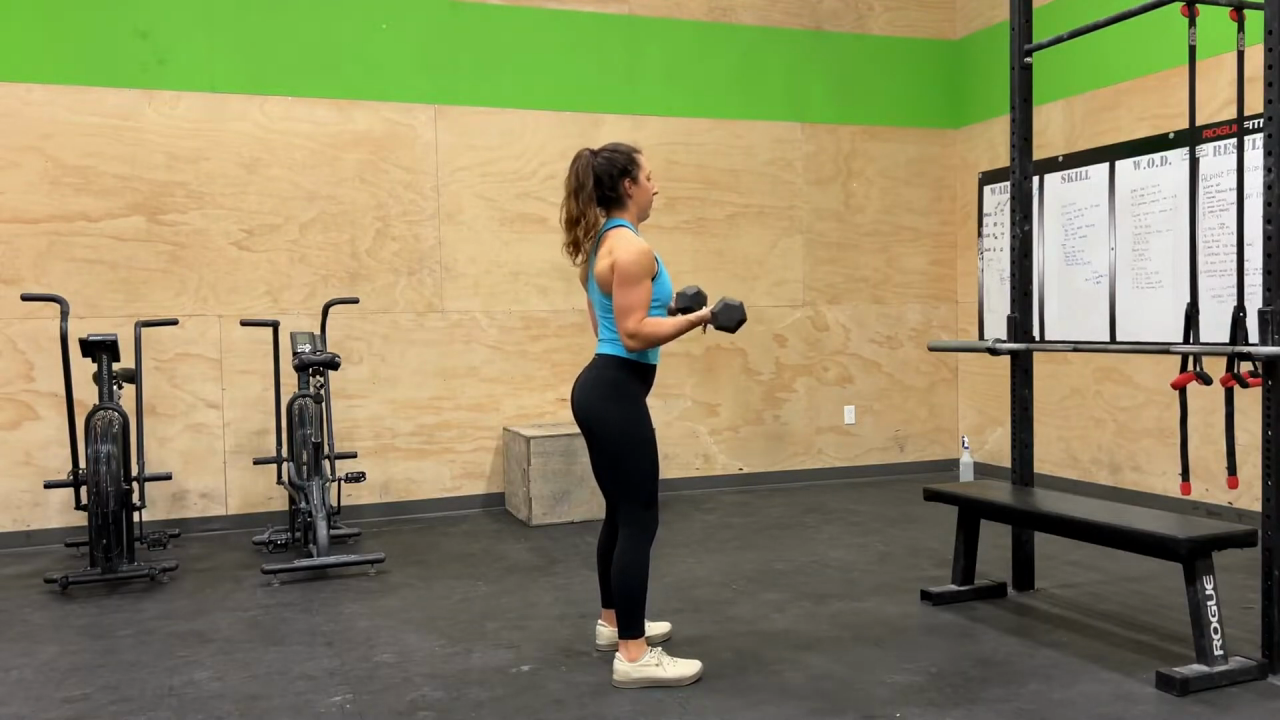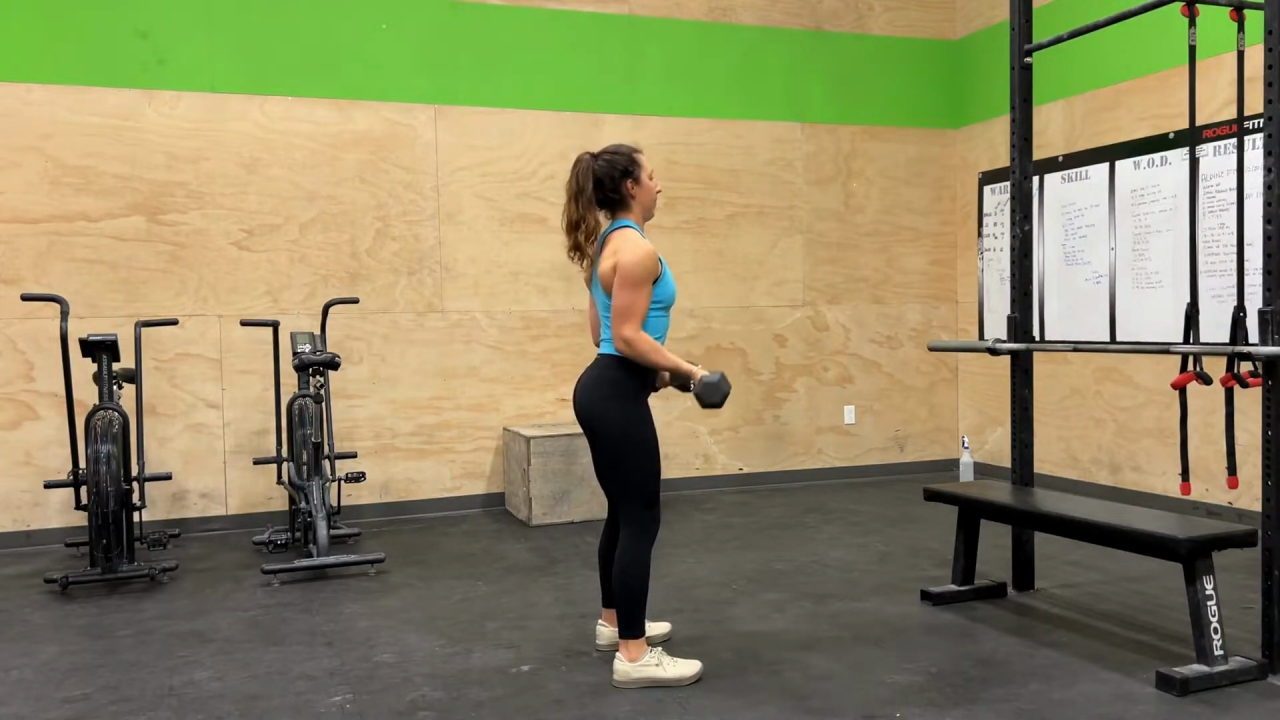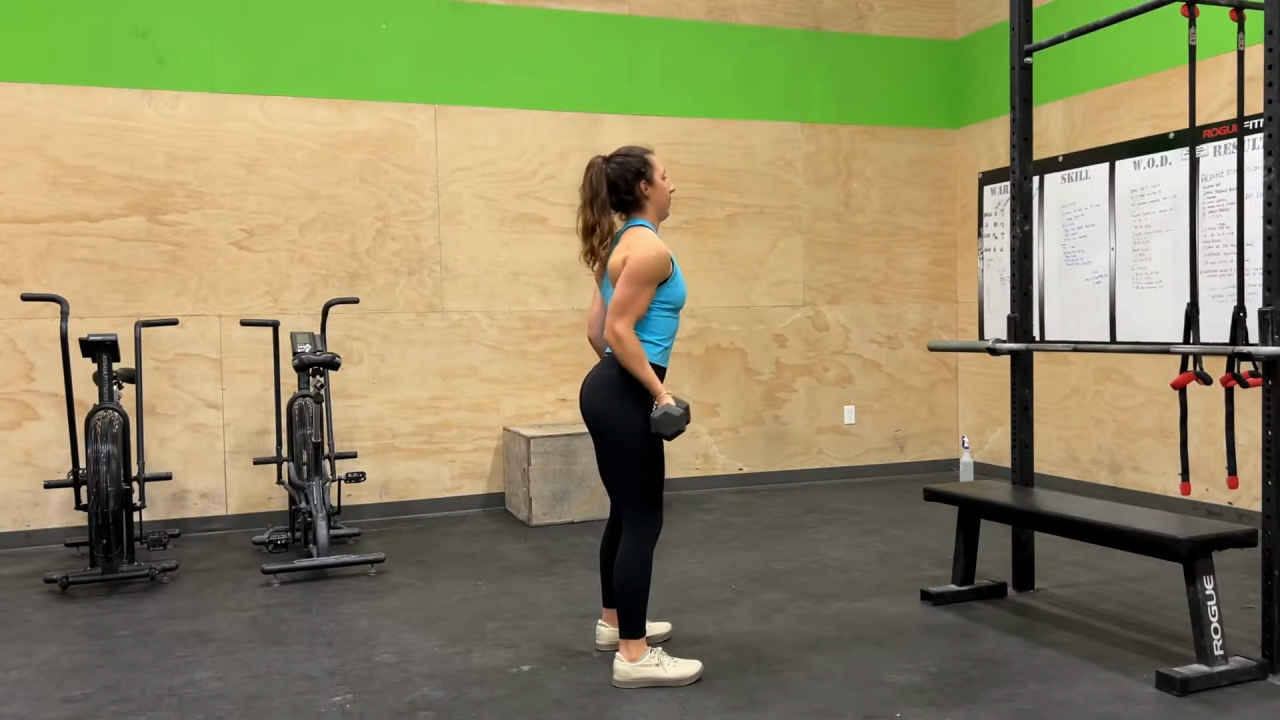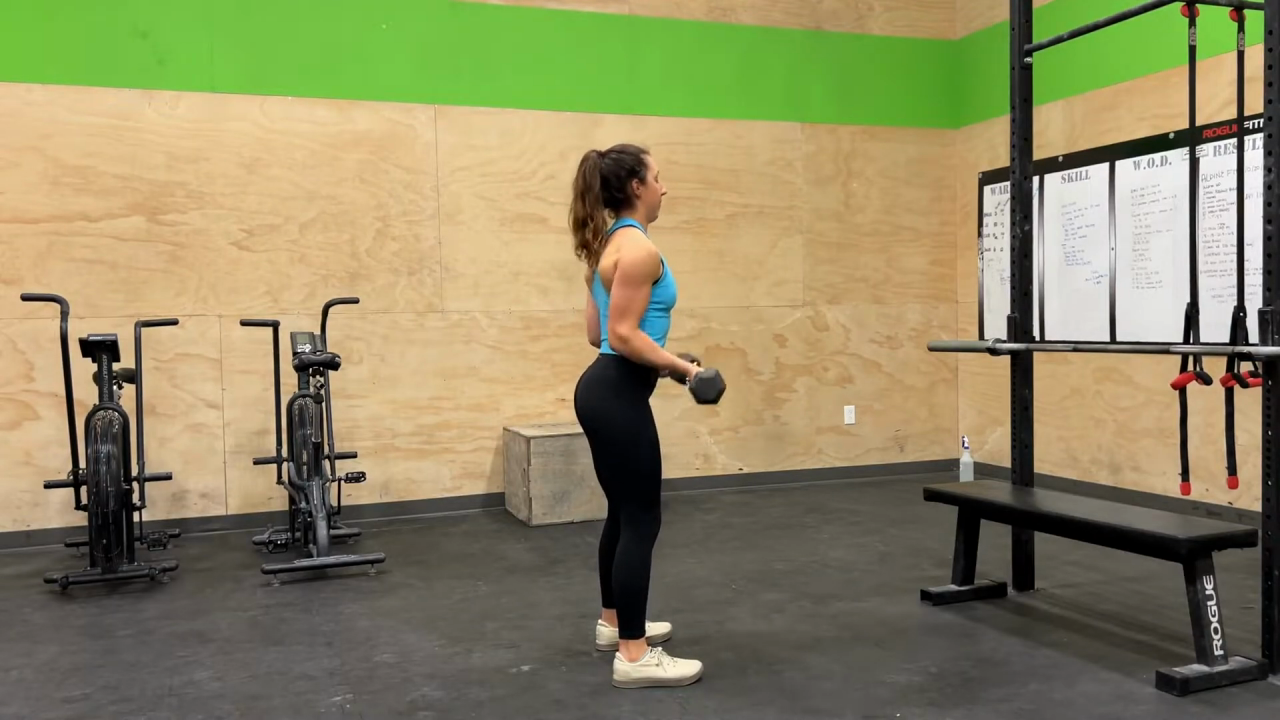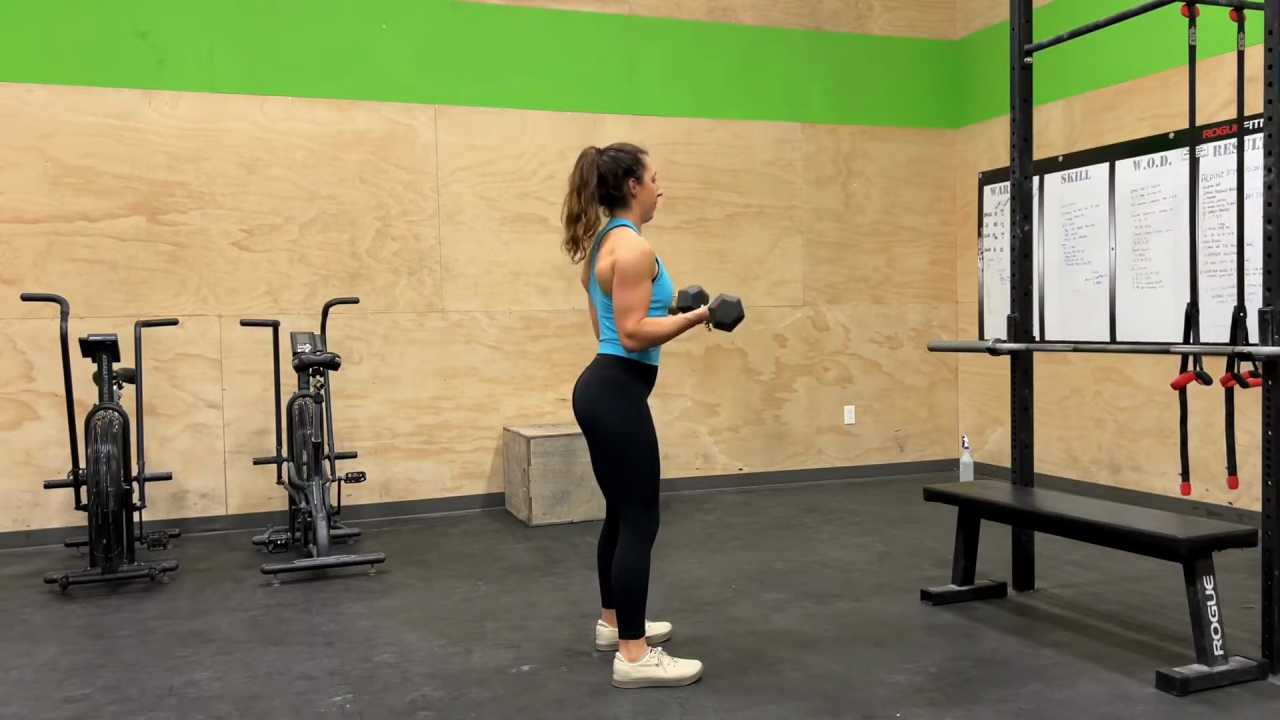
dt=0.3s
person 1, frame 1
left shoulder: (601, 244)
right shoulder: (631, 247)
right elbow: (635, 334)
left wrist: (671, 314)
right wrist: (698, 318)
left hip: (599, 387)
right hip: (617, 393)
left knee: (621, 513)
right knee: (638, 520)
left ankle: (613, 622)
right ankle: (633, 656)
person 1, frame 2
left shoulder: (608, 244)
right shoulder: (636, 248)
right elbow: (627, 337)
left wrist: (662, 364)
right wrist: (687, 369)
left hip: (600, 388)
right hip: (618, 396)
left knee: (622, 514)
right knee: (641, 521)
left ankle: (614, 622)
right ankle: (633, 655)
person 1, frame 3
left shoulder: (621, 244)
right shoulder: (649, 247)
right elbow: (620, 332)
right wrist: (659, 391)
left hip: (607, 389)
right hip: (624, 396)
left knee: (625, 514)
right knee: (642, 521)
left ankle: (614, 621)
right ankle: (633, 655)
person 1, frame 4
left shoulder: (608, 243)
right shoulder: (637, 247)
right elbow: (623, 336)
left wrist: (660, 358)
right wrist: (682, 367)
left hip: (602, 387)
right hip: (619, 395)
left knee: (623, 513)
right knee: (640, 521)
left ankle: (614, 622)
right ankle: (634, 655)
person 1, frame 5
left shoulder: (603, 243)
right shoulder: (632, 247)
right elbow: (634, 333)
left wrist: (669, 309)
right wrist: (698, 316)
left hip: (601, 387)
right hip: (618, 393)
left knee: (621, 513)
right knee: (639, 520)
left ankle: (613, 622)
right ankle: (633, 655)
